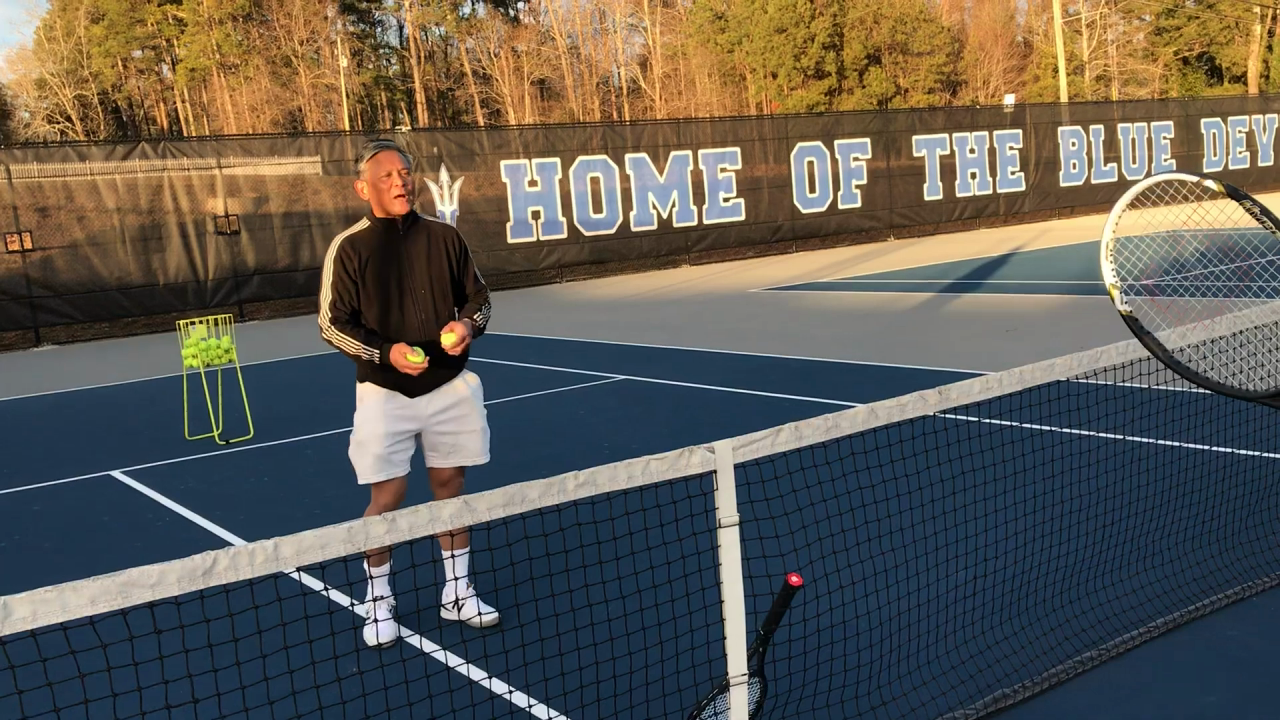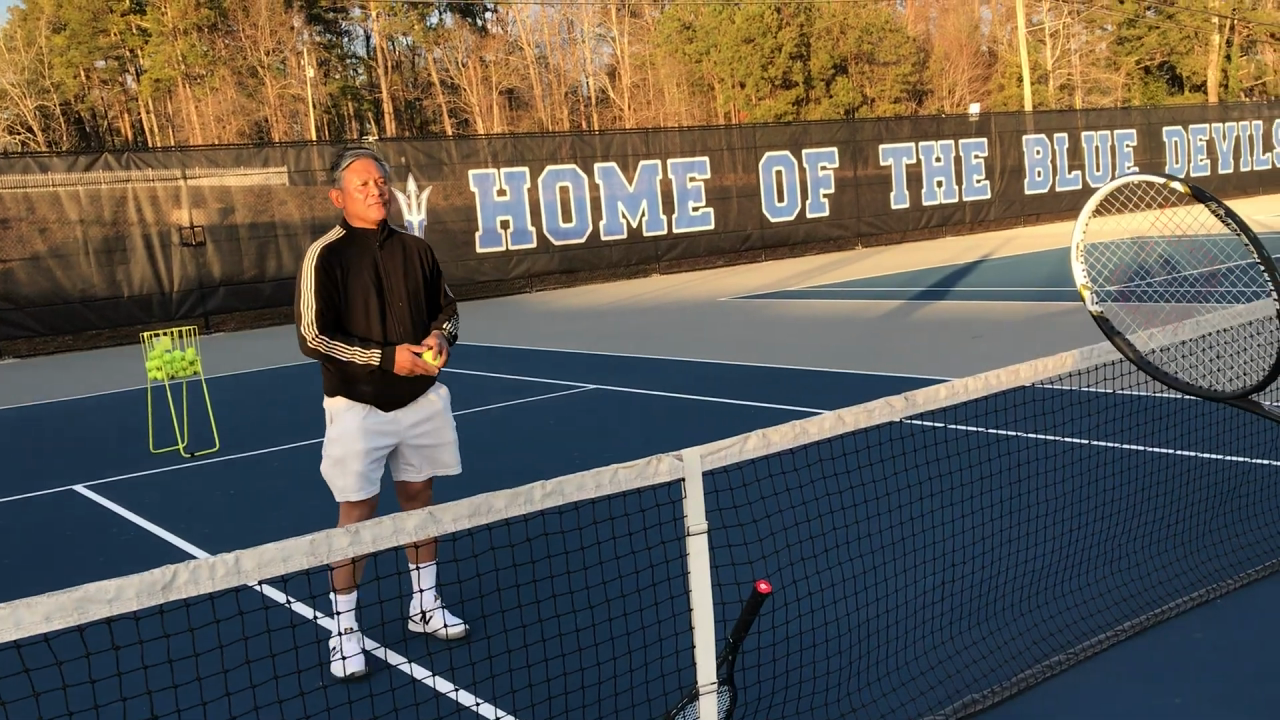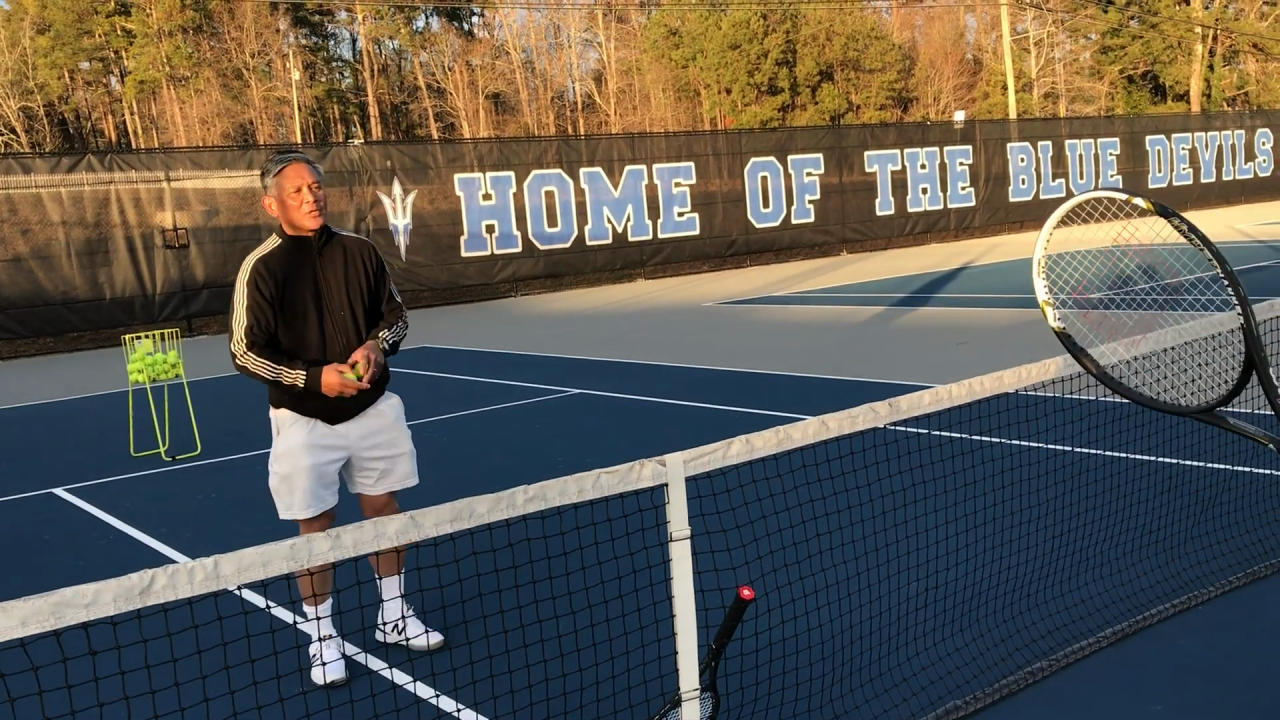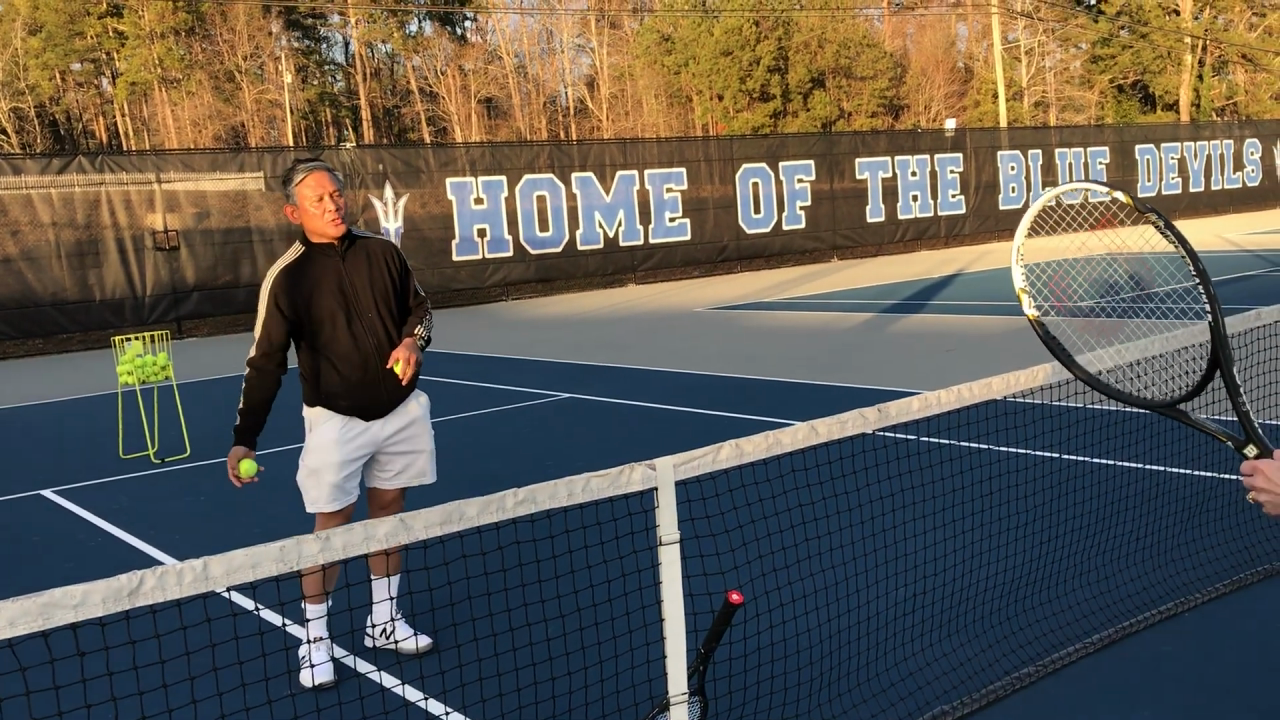
dt=0.7s
person 1, frame 1
left shoulder: (445, 237)
right shoulder: (349, 248)
left elbow: (478, 298)
right elbow: (332, 325)
left wrist: (467, 326)
right wrist: (384, 353)
left hip: (450, 384)
right hip: (386, 392)
left knee: (449, 485)
right knee: (387, 496)
left ankle: (457, 591)
right ankle: (378, 597)
person 1, frame 2
left shoulder: (416, 249)
right shoulder: (325, 256)
left elbow: (445, 307)
right elbow: (313, 337)
left wrist: (440, 337)
right wrist: (386, 356)
left hip: (420, 398)
right hip: (357, 406)
left knee: (418, 498)
right knee: (357, 515)
left ankle: (425, 604)
right ankle: (345, 630)
person 1, frame 3
left shoulder: (360, 251)
right shoulder: (262, 268)
left elbow: (395, 315)
right elbow: (246, 353)
left wrist: (376, 346)
right wrist: (313, 378)
left hip: (373, 409)
right hip: (306, 422)
left knee: (384, 511)
right knee: (315, 529)
left ankle: (394, 616)
right ankle: (322, 638)
person 1, frame 4
left shoulder: (383, 252)
right shoulder: (287, 278)
left elbow: (418, 307)
right elbow: (264, 364)
left wrist: (413, 341)
right wrist: (244, 438)
left hip: (400, 408)
right hip: (336, 418)
left knee: (387, 510)
right knee: (331, 526)
left ankle: (385, 619)
right ankle: (314, 638)
